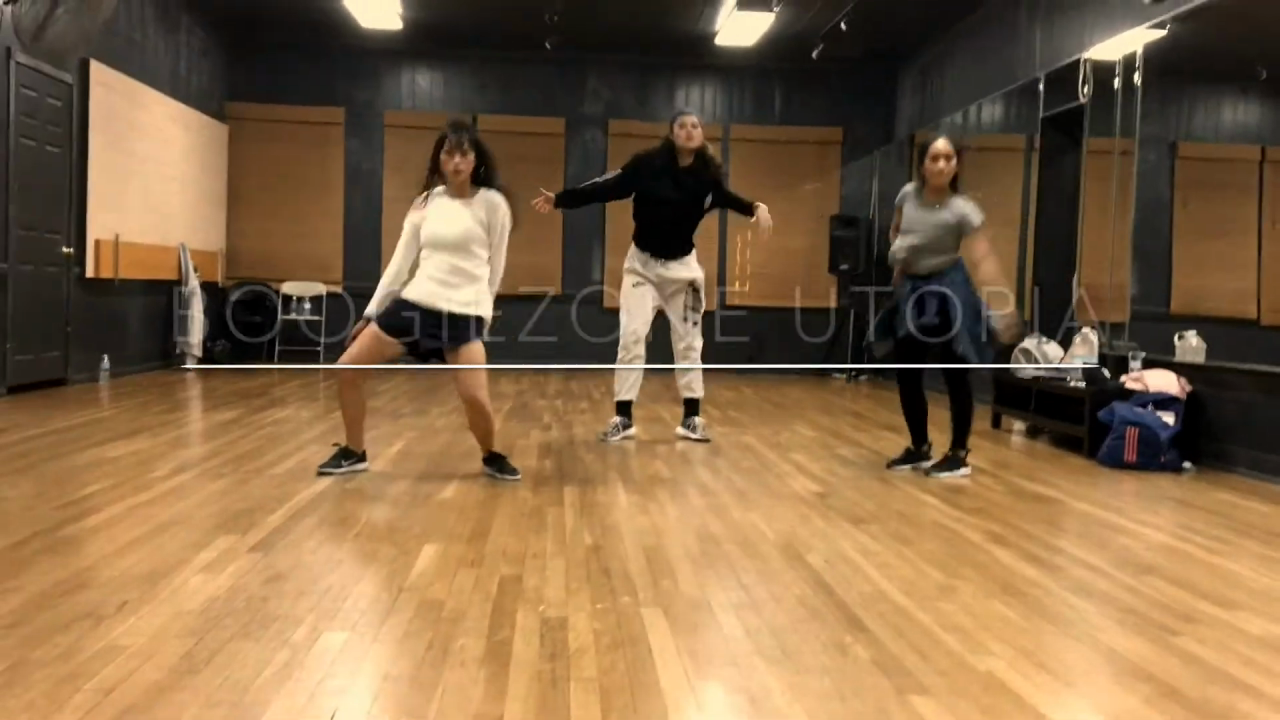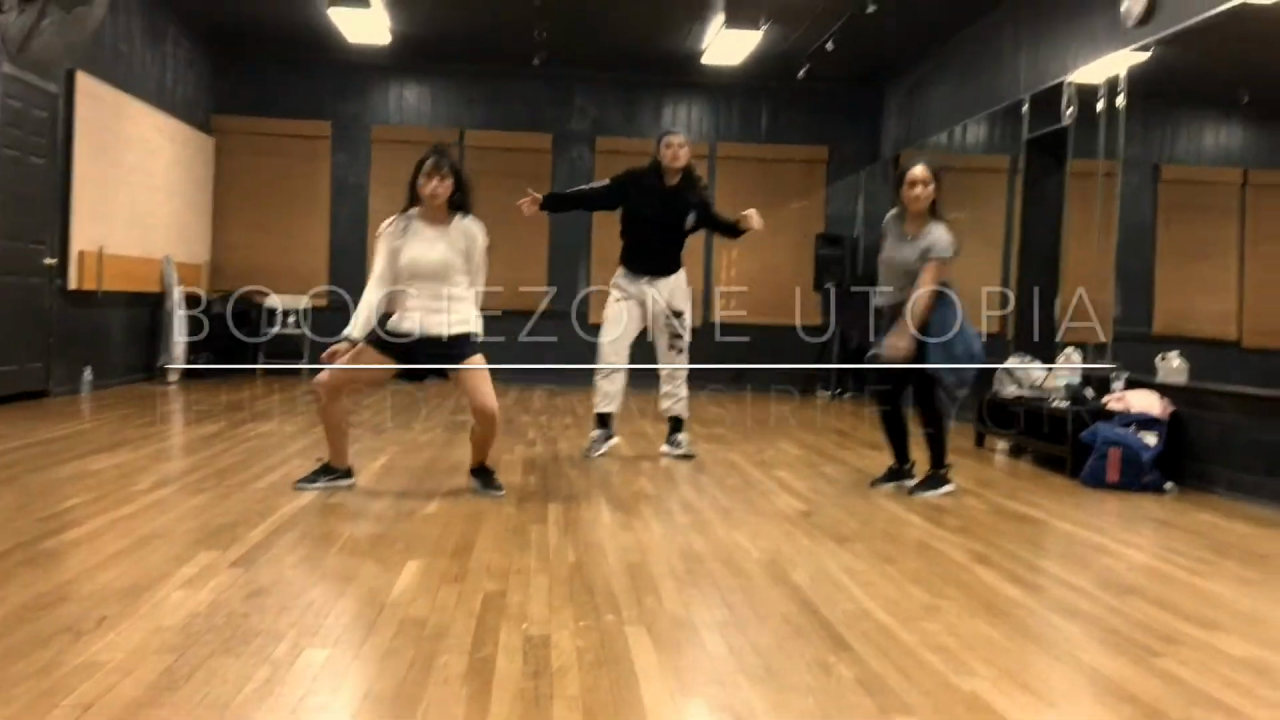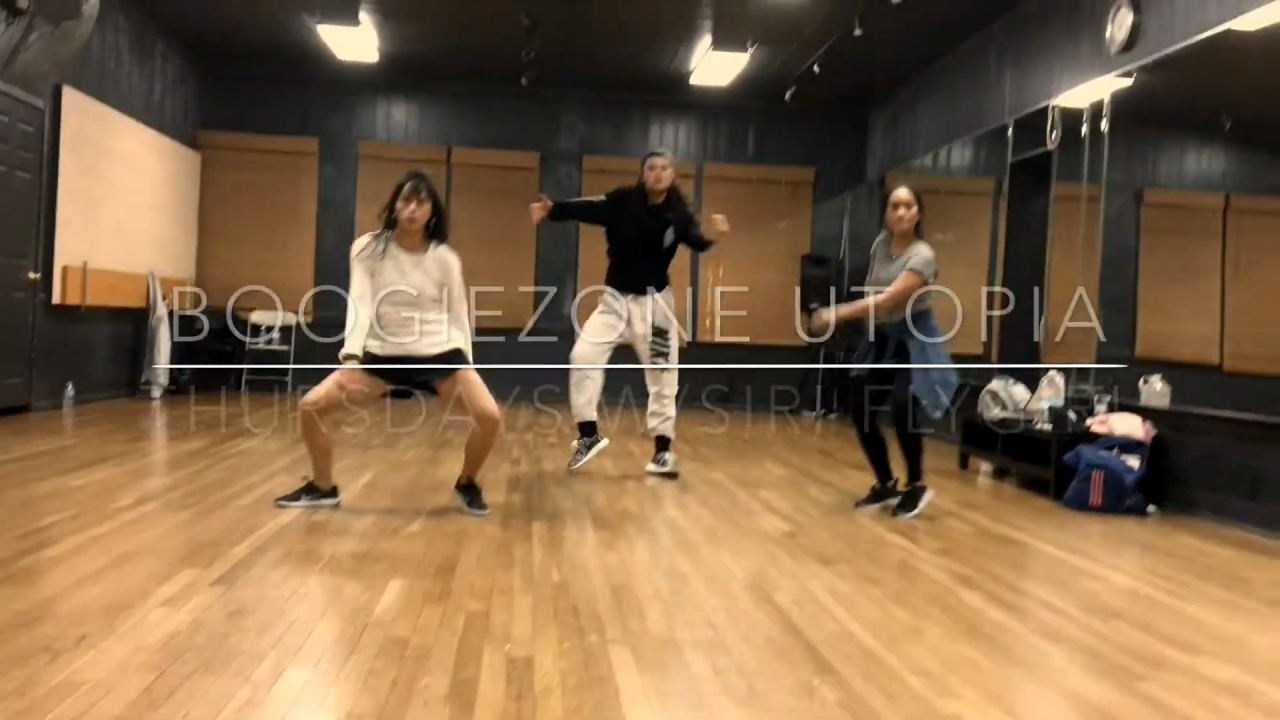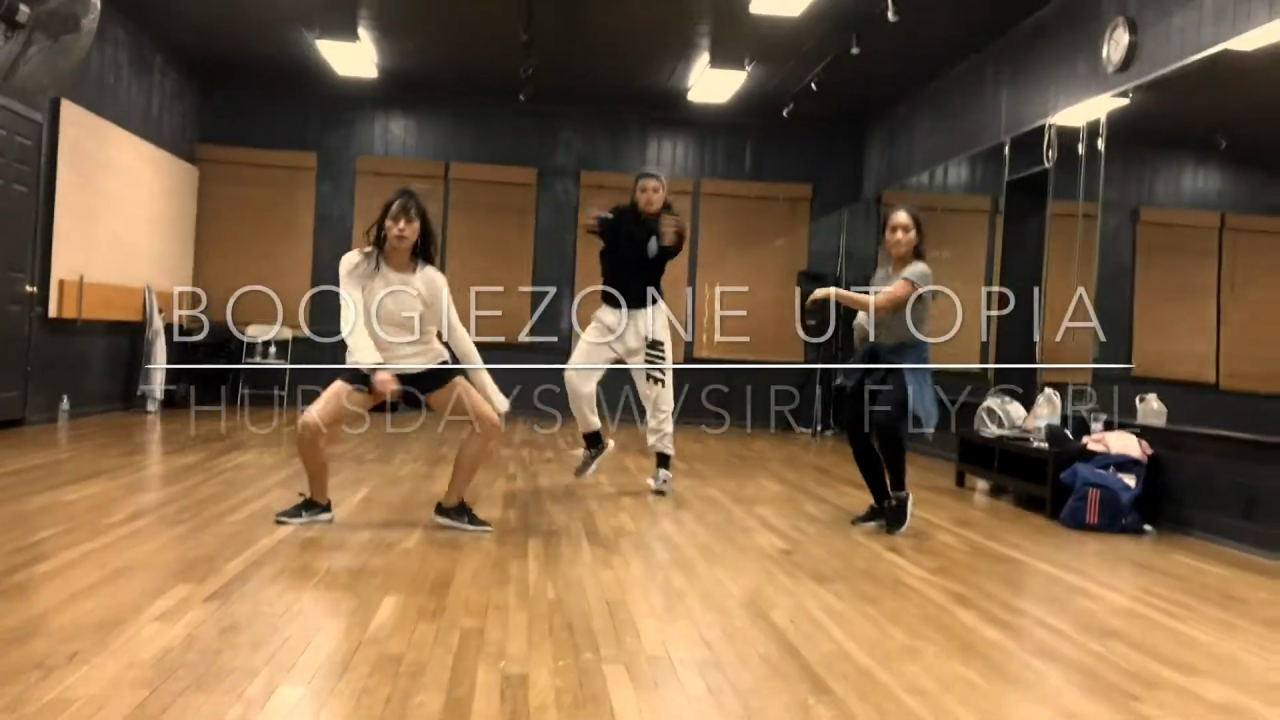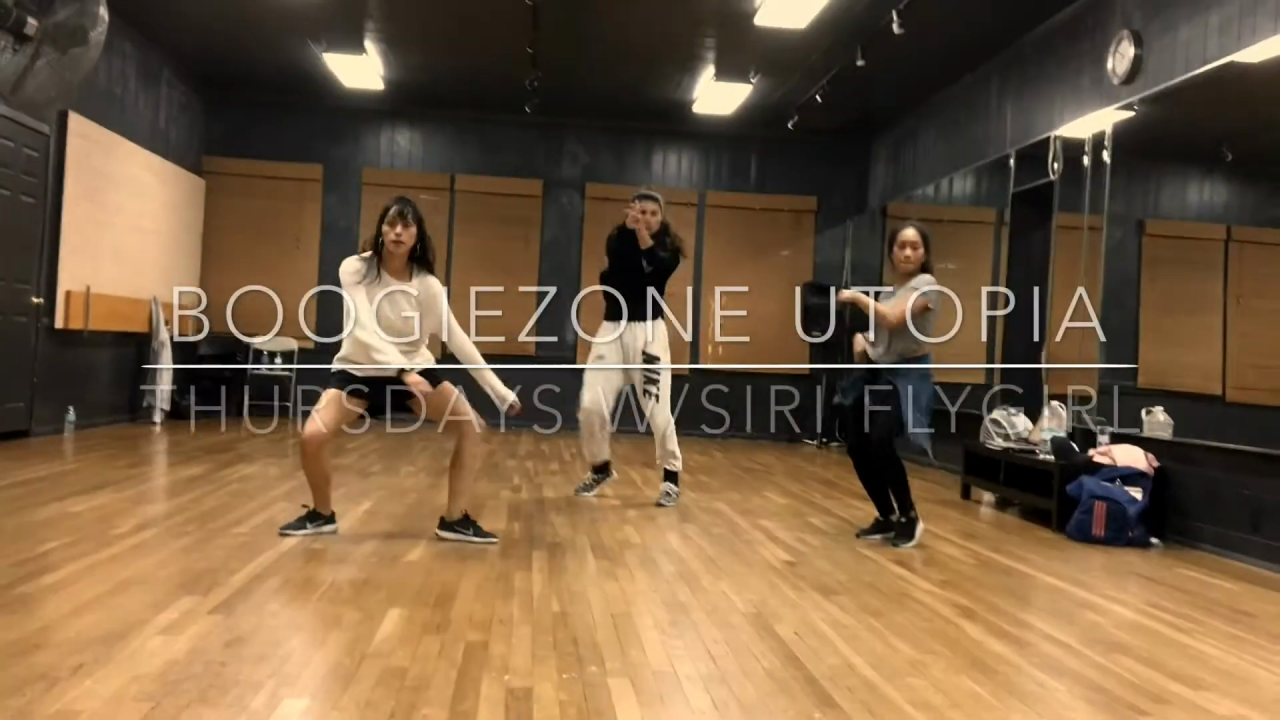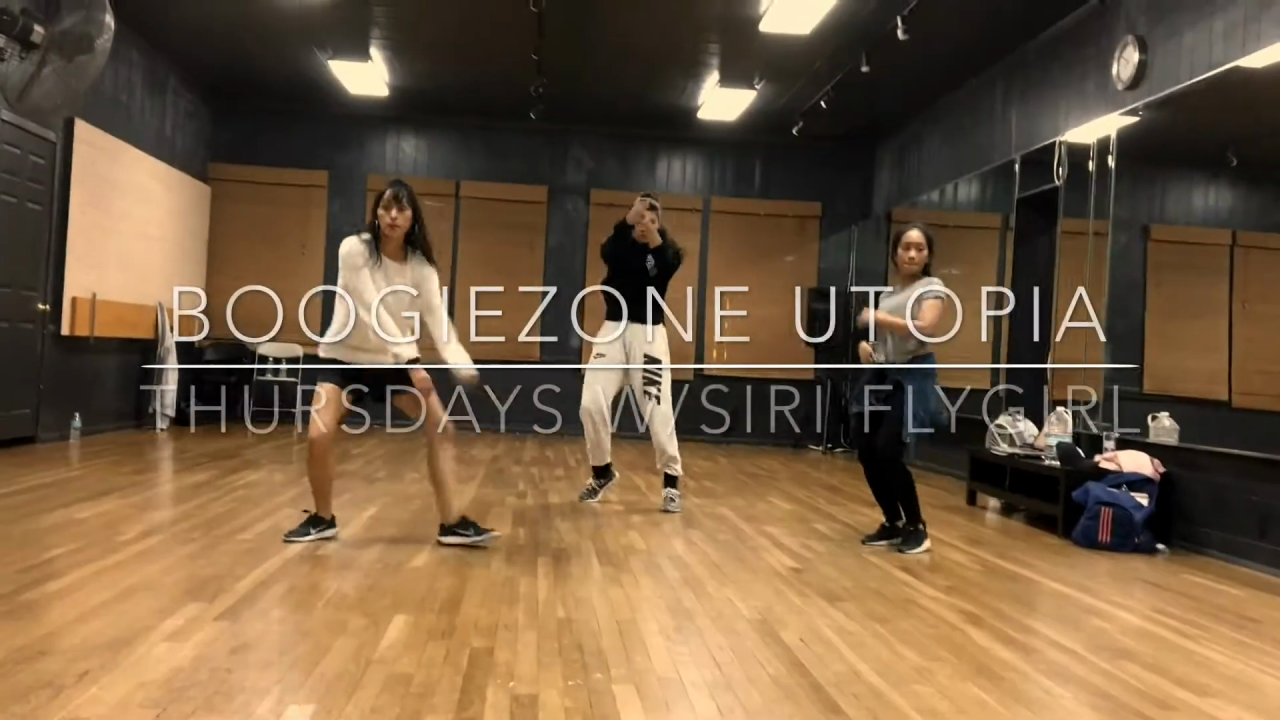
dt=0.1s
person 1, frame 1
left shoulder: (493, 204)
right shoulder: (424, 205)
left elbow: (494, 269)
right elbow: (401, 261)
left wrist: (482, 313)
right wrist: (372, 313)
left hip: (463, 313)
right hip: (413, 306)
left knee: (475, 399)
right knee: (346, 369)
left ankle: (492, 457)
right ankle: (353, 452)
person 1, frame 2
left shoulder: (469, 231)
right shoulder: (395, 228)
left elbow: (473, 292)
right elbow: (378, 285)
left wrist: (468, 332)
right wrist: (352, 337)
left hip: (454, 334)
right hip: (402, 331)
left knee: (487, 410)
right knee: (326, 384)
left ankle: (480, 469)
right ankle: (338, 468)
person 1, frame 3
left shoulder: (444, 260)
right shoulder: (367, 249)
left elbow: (457, 318)
right elbow: (360, 306)
left wrist: (469, 368)
right wrist: (350, 356)
left hip: (439, 352)
right hip: (385, 353)
left knee: (489, 416)
right knee: (311, 406)
left ankle: (467, 484)
right ankle: (322, 487)
person 1, frame 4
left shoulder: (431, 279)
right shoulder: (356, 264)
left elbow: (458, 336)
right elbow: (354, 322)
left wrist: (493, 394)
right wrist: (375, 370)
left hip: (426, 365)
right hip: (373, 366)
left knee: (489, 419)
right knee: (310, 425)
left ankle: (452, 505)
right ankle: (319, 502)
person 1, frame 5
left shoulder: (428, 286)
right shoulder: (356, 269)
left elbow: (457, 338)
right elbow: (363, 329)
left wrist: (499, 390)
right wrist: (404, 372)
left hip: (413, 369)
right hip: (358, 370)
left knee: (471, 428)
right knee: (312, 436)
left ankle: (454, 519)
right ankle: (321, 514)
person 1, frame 6
left shoulder: (423, 270)
right shoulder: (354, 249)
left elbow: (438, 322)
right elbow: (371, 312)
left wrist: (461, 364)
right wrist: (408, 364)
left hip: (399, 360)
right hip: (343, 358)
left knee: (441, 429)
right knee: (318, 436)
left ankle: (451, 523)
right ankle: (322, 518)
person 2, frame 1
left shoulder: (965, 210)
right shoulder: (909, 194)
left elbow: (985, 260)
right wrist: (897, 265)
left hip: (946, 294)
right hip: (910, 292)
left knee: (956, 375)
right knee: (906, 376)
left ankle: (958, 454)
right ankle: (919, 448)
person 2, frame 2
left shoulder: (939, 238)
right shoulder: (892, 220)
left elbow: (924, 291)
left wrist: (904, 334)
right wrist: (881, 299)
left hip: (923, 319)
right hip: (891, 314)
left knee: (925, 394)
right knee: (886, 395)
left ankle: (940, 473)
right ankle: (902, 465)
person 2, frame 3
left shoulder: (922, 255)
right shoulder: (881, 243)
left elbow: (889, 298)
left wrist: (840, 313)
right wrist: (863, 308)
left hip: (913, 339)
right hip: (882, 338)
left knee: (903, 408)
right knee: (859, 410)
left ankle: (916, 486)
right ankle: (886, 484)
person 2, frame 4
left shoulder: (919, 272)
right shoulder: (883, 271)
left elbow: (879, 306)
left wrist: (834, 293)
right wrist: (860, 324)
left hip: (904, 362)
right hip: (873, 359)
left knee: (887, 425)
right knee: (855, 429)
left ankle: (899, 496)
right ankle: (882, 503)
person 2, frame 5
left shoulder: (926, 286)
right shoulder: (888, 289)
left elbow: (895, 319)
left wrist: (857, 298)
right wrist: (861, 339)
left hip: (908, 375)
right hip: (876, 374)
left knee: (881, 444)
right knee: (857, 447)
left ankle: (909, 518)
right ankle: (888, 517)
person 2, frame 6
left shoulder: (931, 287)
right shoulder: (887, 293)
left elbow: (925, 327)
left wrist: (879, 317)
right wrist: (864, 344)
left hip: (913, 377)
right hip: (882, 377)
left knee: (888, 453)
right knee: (867, 453)
left ankle: (916, 526)
right ankle: (894, 523)
person 3, frame 1
left shoulder: (709, 175)
right shoulder: (648, 164)
left elbow: (728, 200)
right elbow: (610, 185)
left wrist: (756, 208)
right wrist: (561, 198)
left hip: (682, 266)
right hip: (641, 262)
left knee: (688, 341)
right knee: (631, 337)
left ankle: (691, 417)
right ankle: (622, 417)
person 3, frame 2
left shoulder: (694, 196)
right shoulder: (636, 182)
left elbow: (714, 223)
right elbow: (595, 195)
left wrist: (743, 223)
right wrist: (547, 201)
left hip: (669, 283)
right hip: (628, 281)
left knee: (674, 362)
right knee: (610, 351)
left ankle: (676, 434)
right ankle: (603, 429)
person 3, frame 3
left shoulder: (680, 211)
right shoulder: (622, 200)
left elbow: (694, 242)
right elbow: (591, 209)
left wrist: (714, 235)
right wrist: (552, 209)
left hip: (654, 301)
right hip: (615, 297)
left knee: (662, 379)
right knee: (582, 360)
left ankle: (662, 453)
right ankle: (588, 436)
person 3, frame 4
left shoulder: (671, 229)
right shoulder: (619, 220)
left elbow: (665, 253)
right elbow: (601, 226)
left wrist: (667, 239)
right wrist: (593, 222)
left hip: (648, 315)
right hip: (609, 313)
left knee: (658, 393)
right knee: (575, 375)
left ankle: (662, 468)
right ankle: (594, 442)
person 3, frame 5
left shoulder: (669, 248)
right shoulder: (621, 241)
left elbow: (658, 265)
right elbow: (613, 249)
left wrist: (646, 237)
right wrist: (628, 226)
left hip: (648, 331)
right hip: (611, 330)
left knee: (657, 409)
right knee: (591, 405)
left ankle: (670, 480)
right ankle: (600, 469)
person 3, frame 6
left shoulder: (668, 253)
right shoulder: (620, 245)
left elbow: (663, 267)
right elbow: (607, 252)
left wrist: (651, 233)
right wrist: (627, 222)
left hip: (648, 333)
right hip: (613, 331)
left knee: (658, 411)
right knee: (591, 405)
left ankle: (671, 485)
right ankle: (602, 473)
